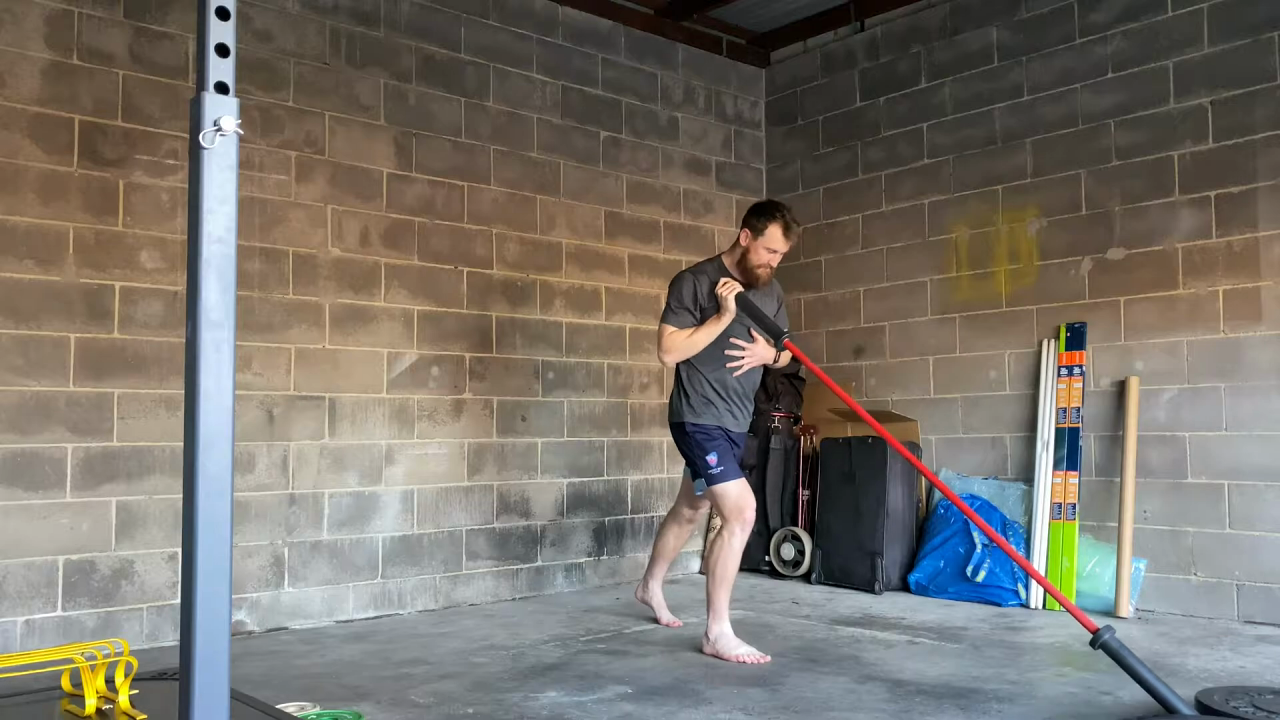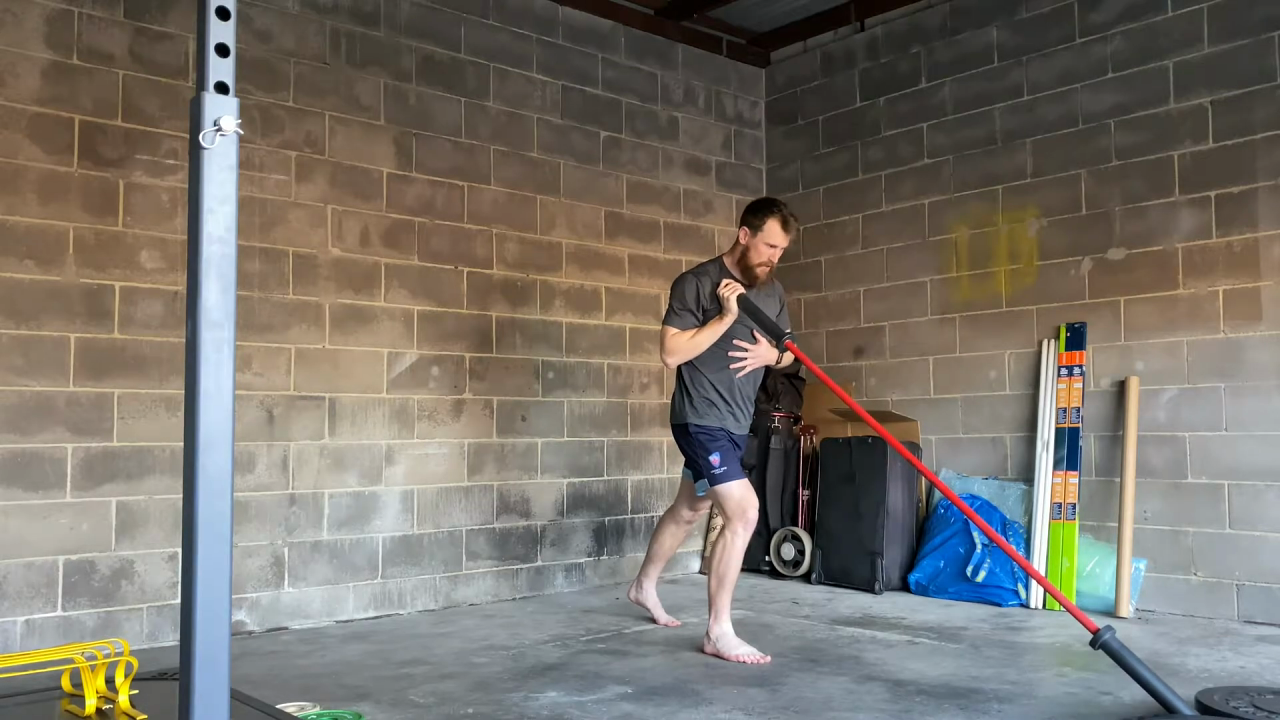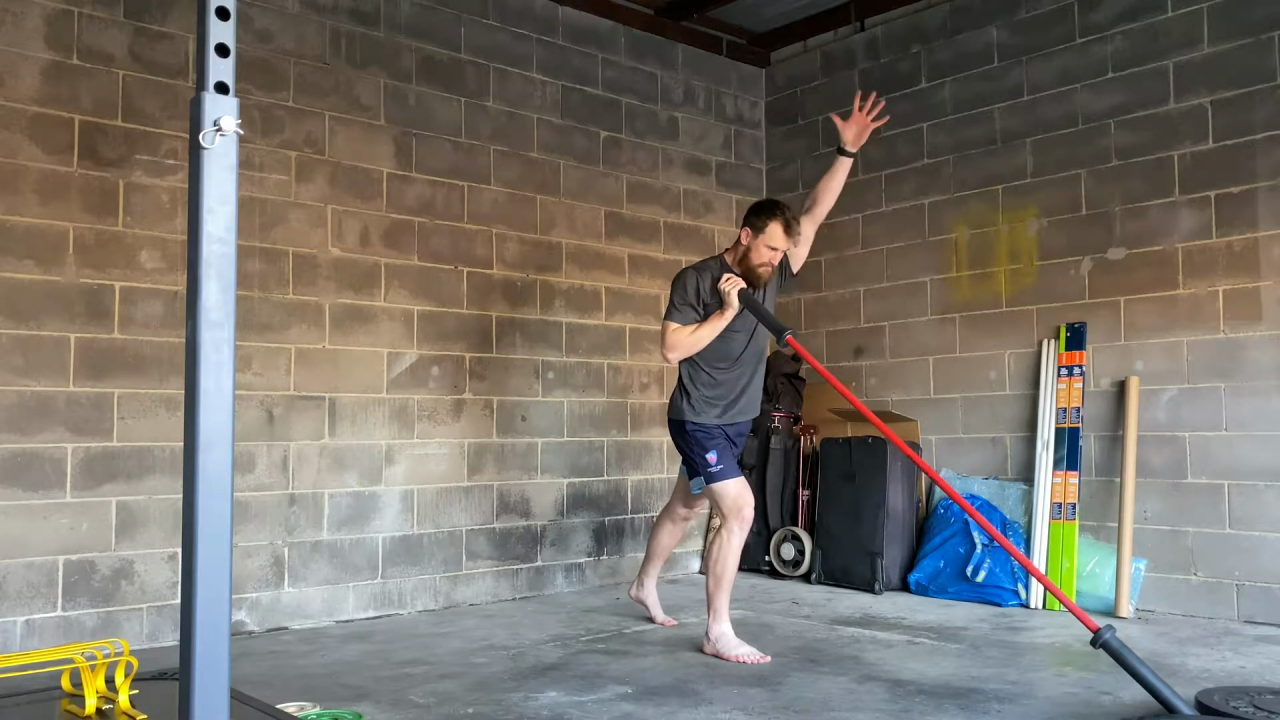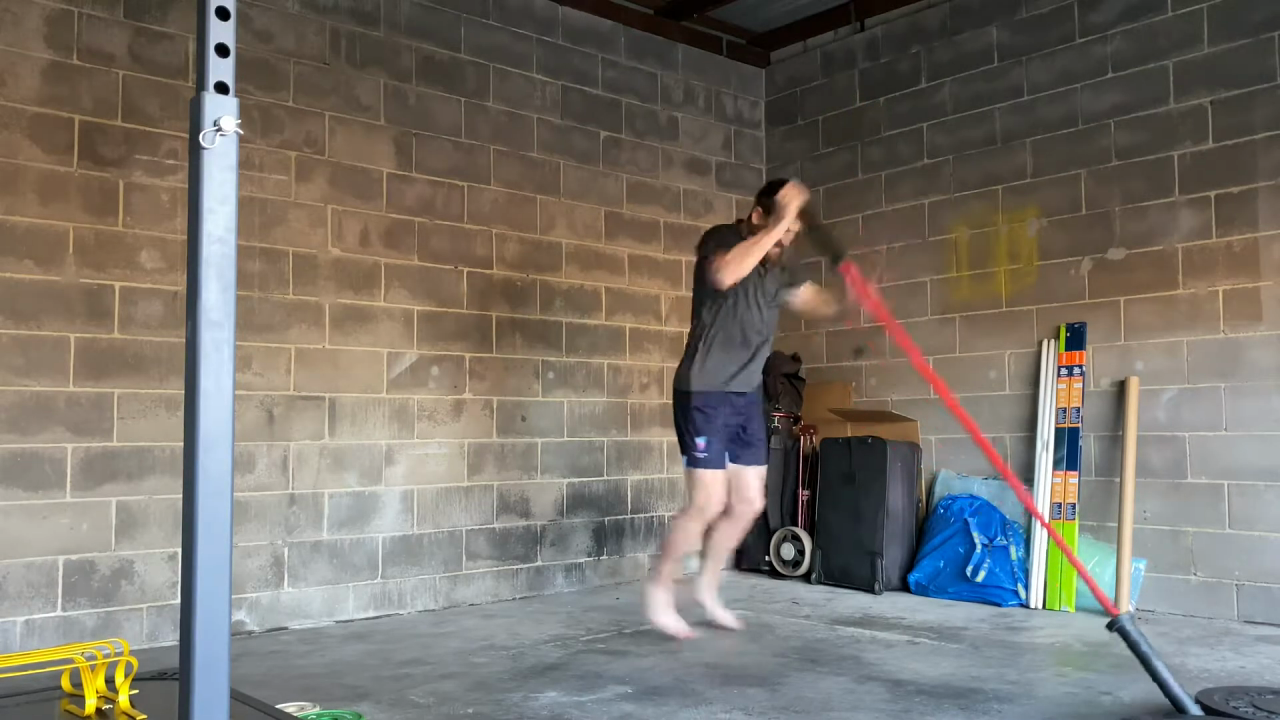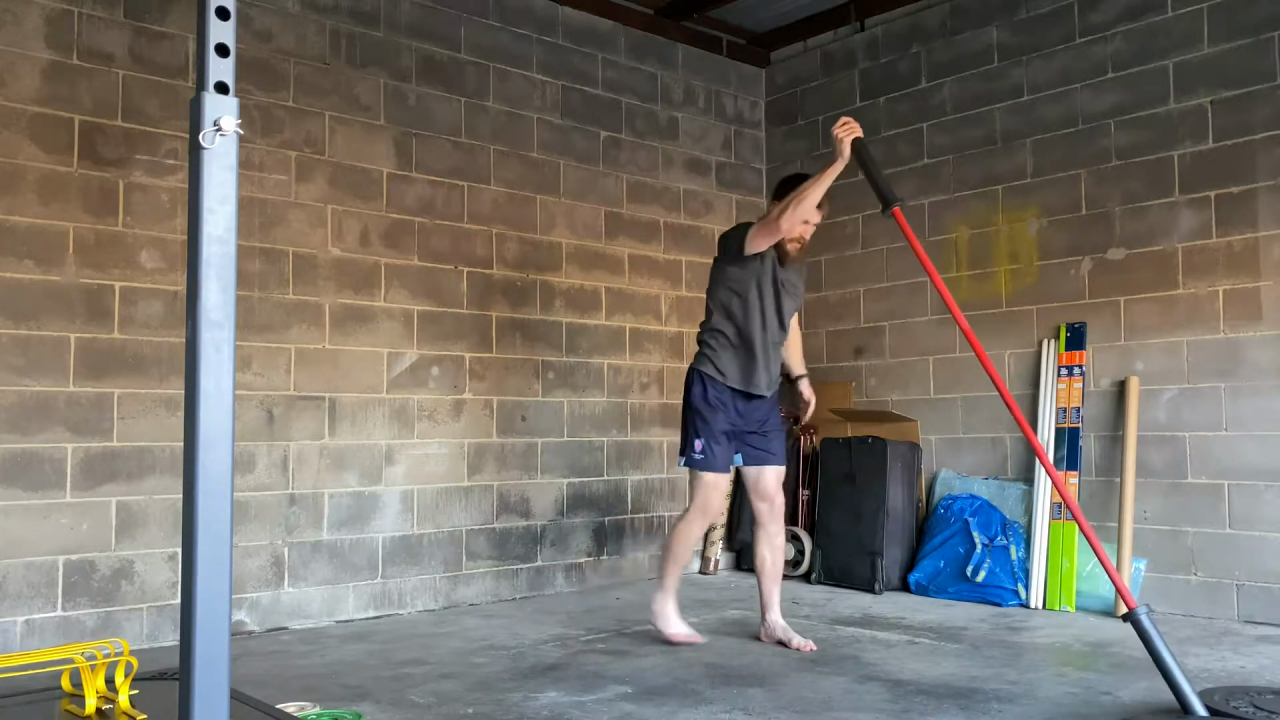
dt=1s
person 1, frame 1
left shoulder: (770, 289)
right shoulder: (694, 281)
left elbow: (786, 350)
right elbow: (669, 350)
left wrist: (770, 353)
right wrist: (722, 315)
left hip: (734, 421)
right hip: (699, 419)
left knee: (690, 509)
right knee: (741, 512)
left ankle: (651, 586)
right ankle: (717, 632)
person 1, frame 2
left shoulder: (771, 290)
right shoulder: (695, 283)
left elbow: (786, 349)
right elbow: (672, 352)
left wrist: (775, 353)
right wrist: (725, 317)
left hip: (736, 423)
right hip: (702, 420)
left knee: (689, 509)
right knee: (744, 512)
left ankle: (644, 585)
right ankle: (719, 632)
person 1, frame 3
left shoulder: (771, 274)
right shoulder: (696, 280)
left elbow: (815, 213)
right elbow: (672, 348)
left wrist: (847, 150)
right wrist: (726, 311)
left hip: (735, 420)
right hip: (699, 419)
left knee: (684, 507)
right knee: (739, 510)
left ankle: (644, 585)
right ankle: (718, 633)
person 1, frame 4
left shoulder: (780, 265)
right shoulder: (718, 241)
left elbow: (811, 300)
right elbow: (725, 276)
left wrist: (847, 304)
right wrist: (777, 224)
left hip: (746, 397)
right hip: (705, 393)
left knee: (749, 502)
right knee: (707, 500)
left ankle: (707, 586)
right ankle: (660, 593)
person 1, frame 5
left shoulder: (793, 269)
right shoulder: (738, 247)
right elbow: (779, 218)
left wrist: (801, 374)
right wrist: (837, 161)
left hip: (762, 398)
right hip: (714, 391)
left knee: (770, 506)
right knee: (708, 505)
left ankle: (771, 619)
right ankle: (665, 601)
